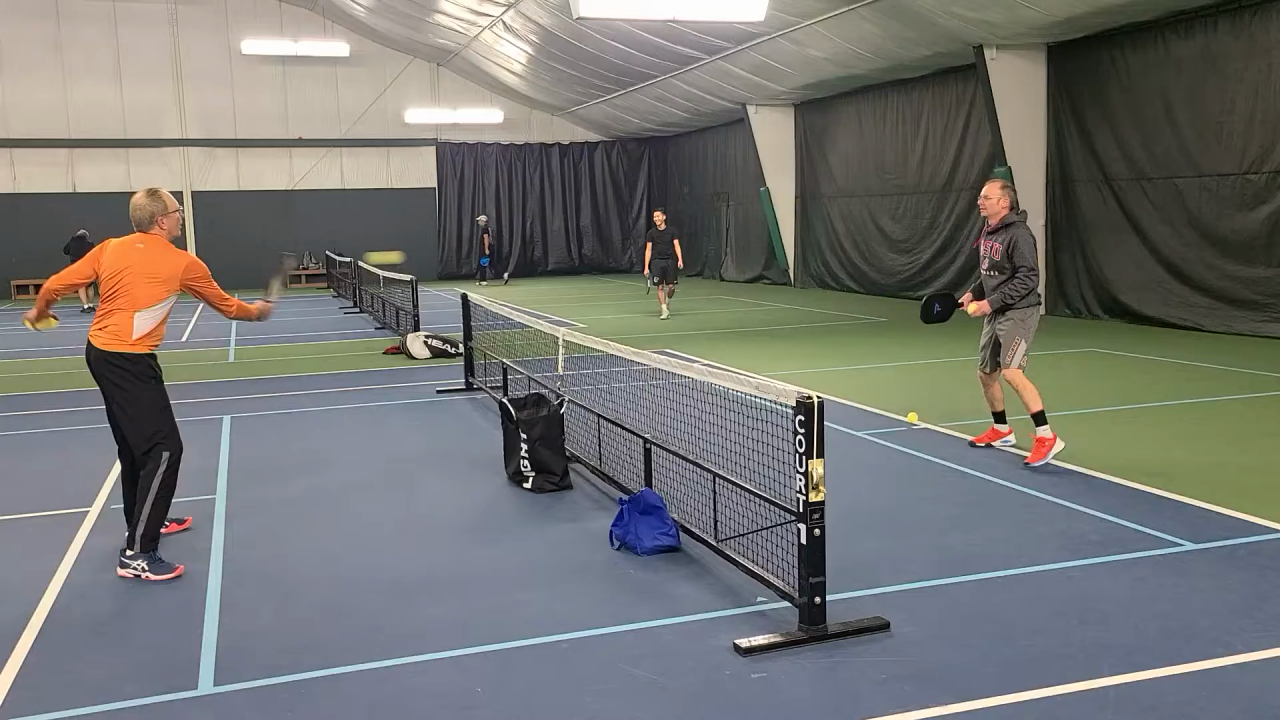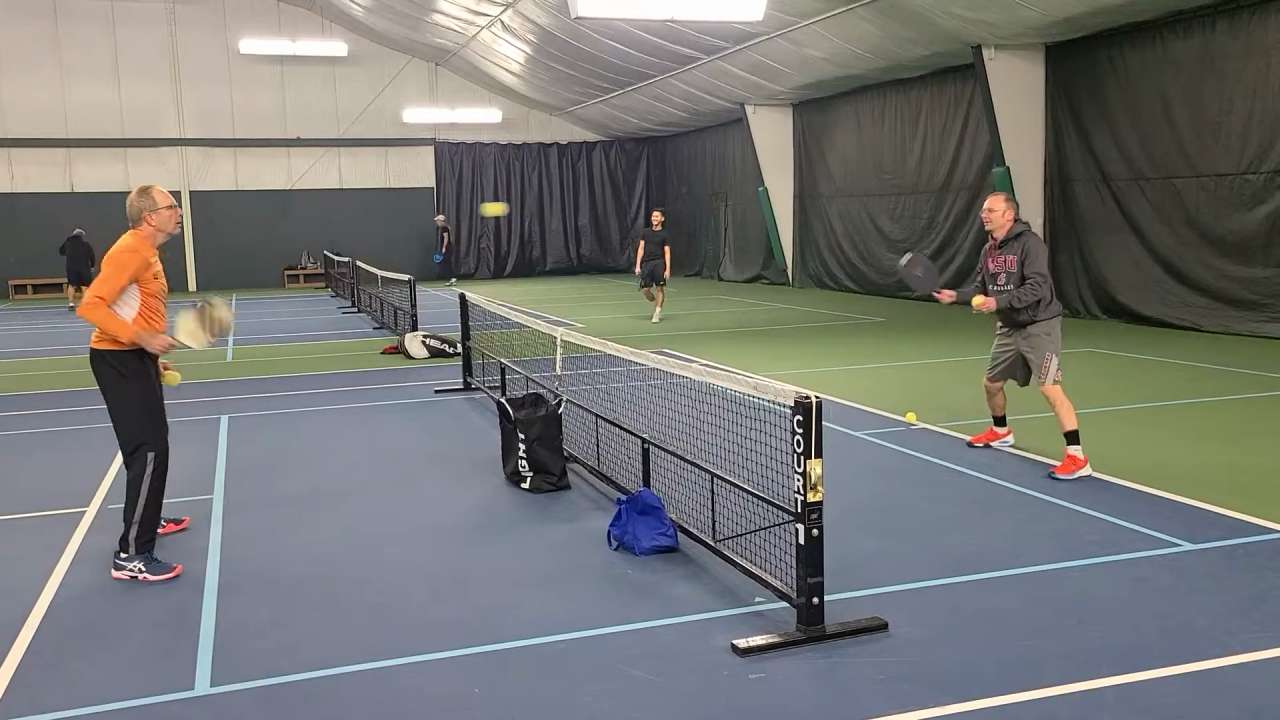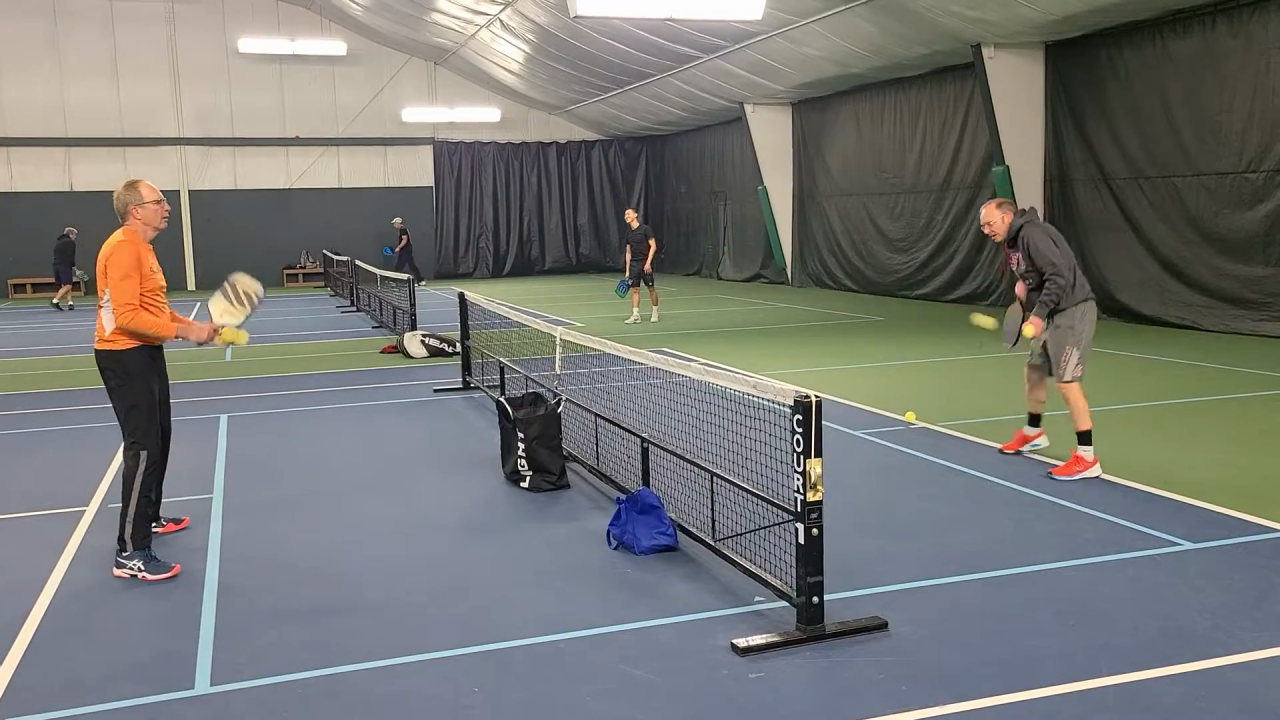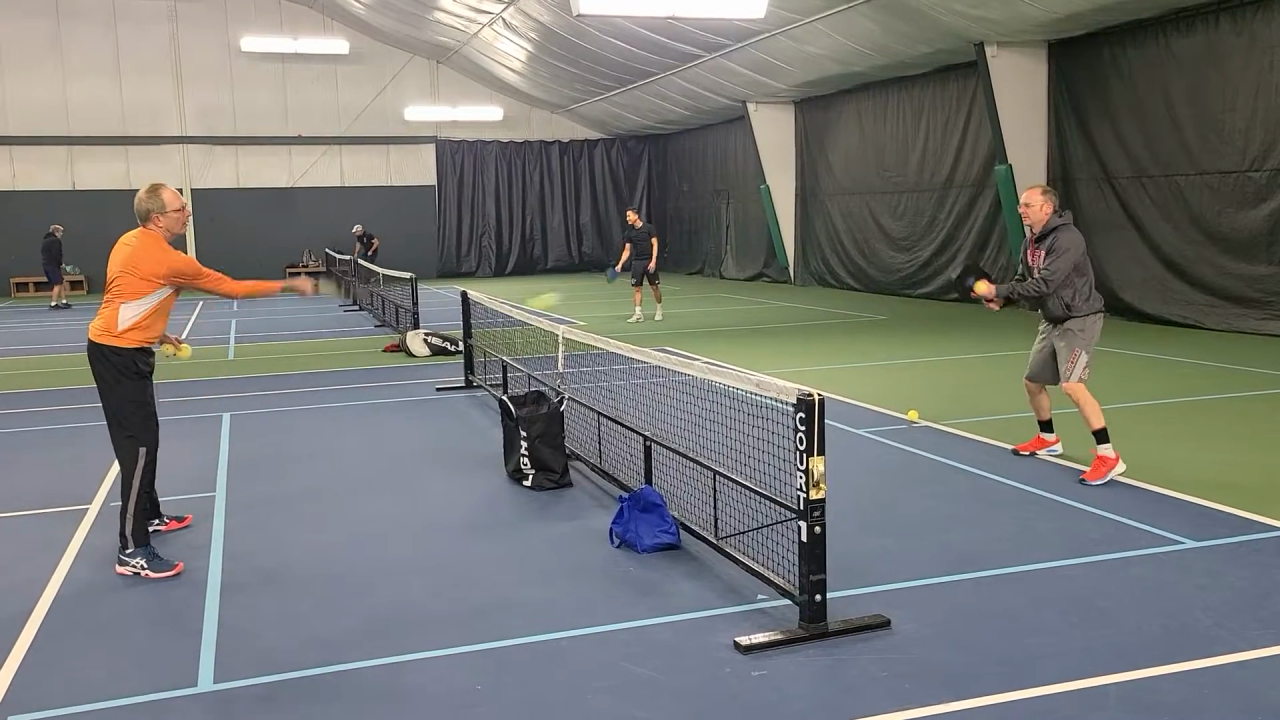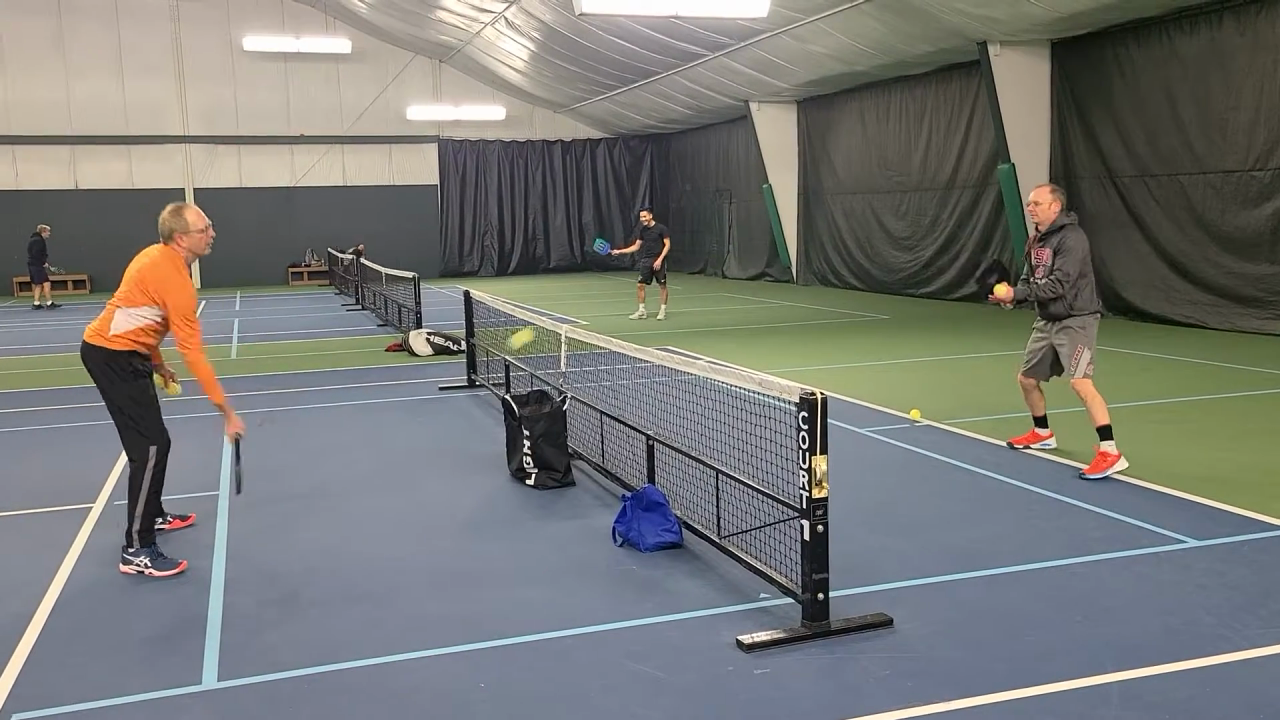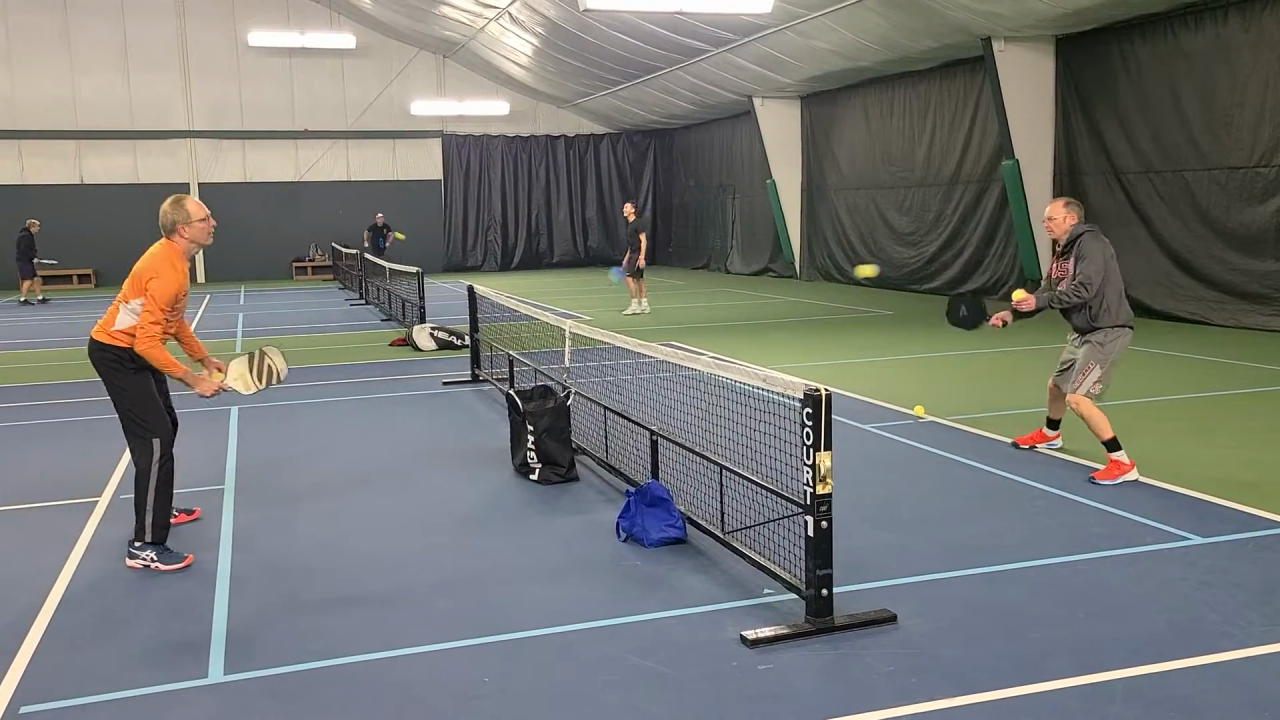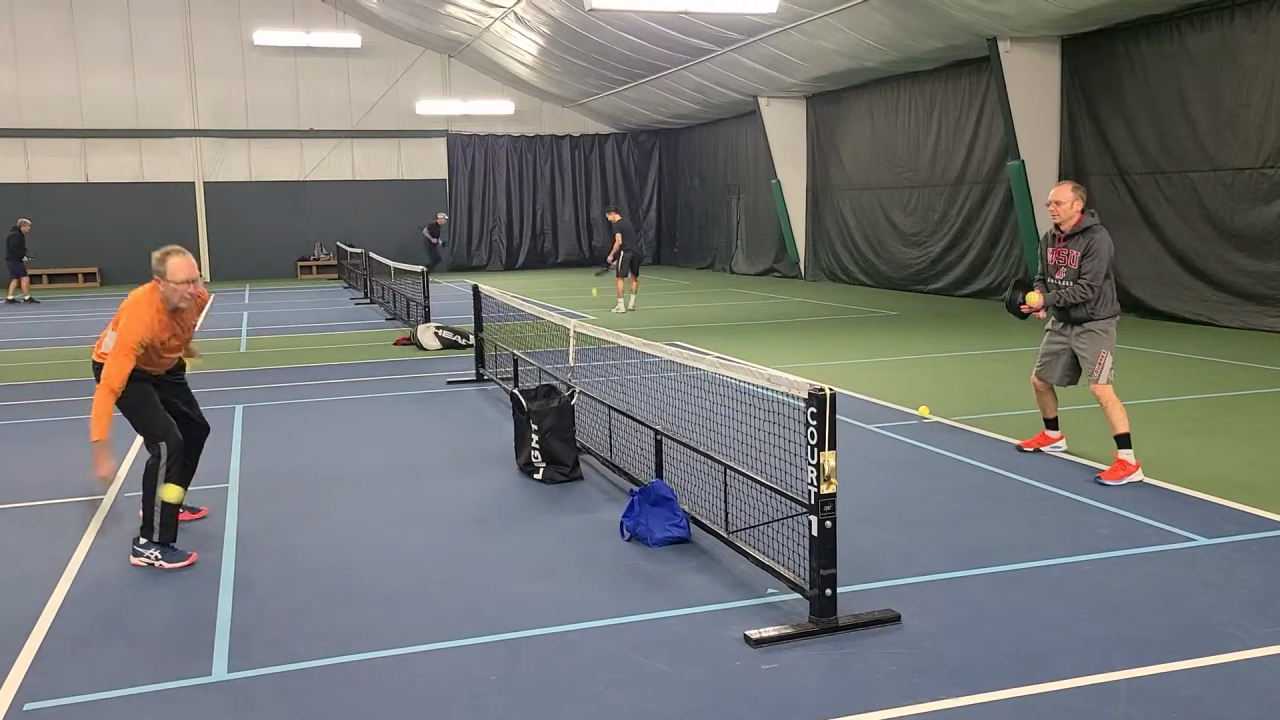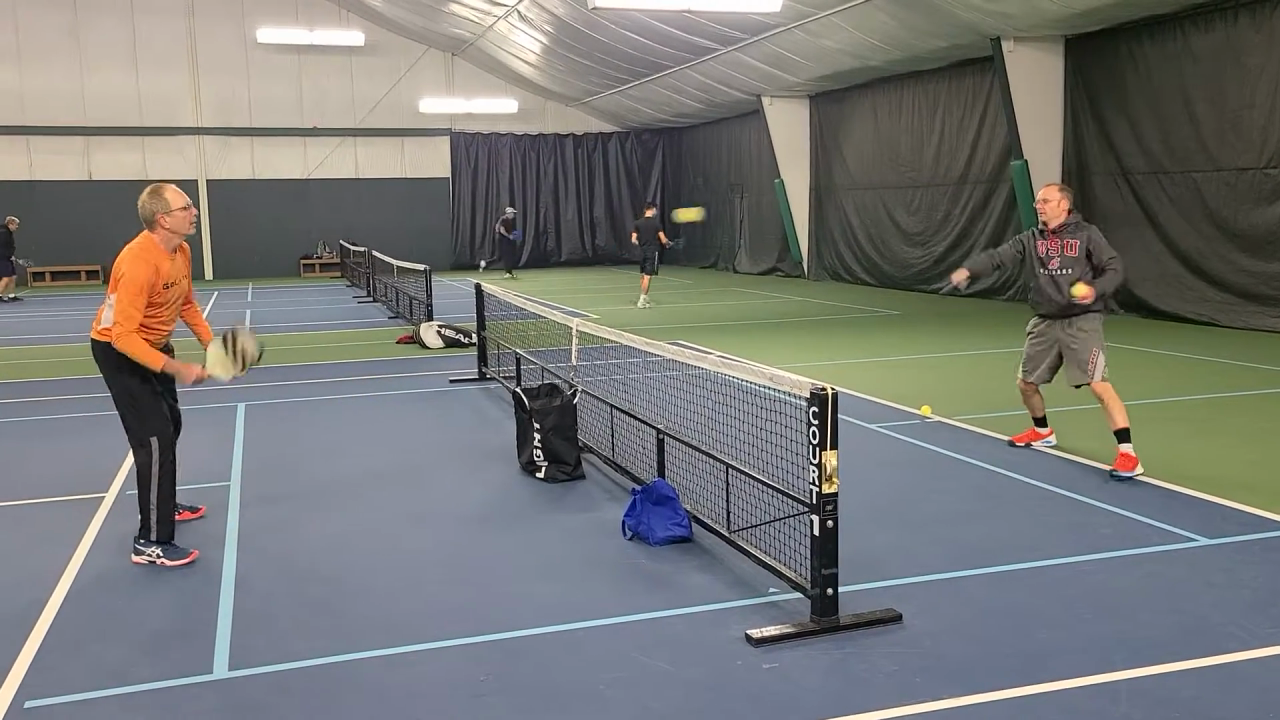
dt=0.7s
person 1, frame 1
left shoulder: (109, 249)
right shoulder: (182, 263)
left elbow: (58, 283)
right elbow: (225, 305)
left wrist: (39, 310)
right wrist: (257, 310)
left hip: (101, 353)
right hip: (130, 361)
left knee: (134, 443)
right knee: (163, 449)
left ankle: (144, 518)
right ankle: (135, 553)
person 1, frame 2
left shoulder: (143, 250)
right shoulder: (133, 252)
right elbow: (92, 306)
left wrist: (153, 357)
right wrist: (141, 339)
left hip: (134, 357)
right hip: (121, 358)
left knee: (152, 441)
right knee: (150, 449)
left ankle: (147, 519)
right ankle: (130, 555)
person 1, frame 3
left shoulder: (142, 247)
right shoulder: (125, 247)
left elbow: (156, 311)
right elbow: (128, 317)
left wrist: (199, 329)
right wrist: (186, 332)
left hip: (145, 353)
right hip: (124, 355)
left knee: (159, 438)
right knee: (143, 447)
left ankle: (149, 517)
right ankle: (130, 553)
person 1, frame 4
left shoulder: (131, 241)
right shoulder: (167, 260)
right elbow: (230, 288)
left wrist: (157, 334)
right wrist: (287, 284)
left hip: (119, 349)
right hip: (119, 355)
left knee: (144, 436)
right knee: (138, 445)
left ankle: (148, 514)
right ankle: (133, 551)
person 1, frame 5
left shoulder: (154, 256)
right shoulder: (176, 281)
right elbow: (194, 353)
left wrist: (157, 363)
right wrist: (226, 410)
left hip: (124, 356)
right hip: (108, 355)
left knee: (149, 436)
right knee: (153, 444)
left ankle: (153, 512)
right ankle: (138, 550)
person 1, frame 6
left shoulder: (172, 255)
right shoulder: (167, 271)
left elbow: (174, 318)
right elbow: (147, 344)
left wrist: (203, 357)
right wrist: (193, 380)
left hip: (132, 349)
right hip: (118, 353)
left knee: (165, 427)
right knee: (155, 441)
left ankle: (158, 508)
right ankle: (144, 545)
person 1, frame 7
left shoulder: (197, 296)
right shoulder: (140, 315)
right elbow: (109, 388)
left wrist: (186, 351)
right wrist: (100, 449)
left hip: (166, 369)
right hip: (124, 372)
left knee: (195, 430)
right knee: (165, 441)
left ankle: (166, 505)
right ankle: (149, 544)
person 1, frame 8
left shoulder: (180, 251)
right shoulder: (139, 262)
left elbow: (186, 302)
right elbow: (123, 336)
left wrist: (210, 341)
right wrist: (175, 368)
left hip: (152, 347)
right hip: (119, 350)
left knee: (169, 427)
right knee: (153, 439)
left ankle: (164, 504)
right ankle: (150, 542)
person 2, frame 1
left shoulder: (1018, 234)
right shoulder: (987, 233)
left elbow: (1027, 278)
left wrist: (991, 302)
right wrist: (973, 293)
left hip: (1019, 312)
right hip: (995, 314)
left knee: (1012, 373)
right knee: (986, 373)
left ankle: (1046, 437)
right ankle: (1001, 430)
person 2, frame 2
left shoulder: (1030, 243)
right shoulder: (988, 251)
left elbow: (1036, 287)
right elbow: (981, 290)
left wrist: (999, 301)
right wrist: (955, 295)
left hip: (1041, 325)
right hip: (1010, 328)
left knee: (1050, 388)
right knee: (991, 383)
left ankle: (1077, 457)
right ankle: (1000, 431)
person 2, frame 3
left shoulder: (1031, 235)
right shoulder: (1014, 241)
left elbow: (1060, 276)
left wrist: (1040, 314)
right wrist: (1025, 285)
left hip: (1074, 311)
right hip: (1054, 315)
left knee: (1068, 385)
right knee: (1034, 373)
left ankle: (1087, 457)
right ankle: (1032, 433)
person 2, frame 4
left shoulder: (1066, 238)
right shoulder: (1031, 241)
left elbow: (1046, 283)
right elbow: (1023, 280)
left wrist: (999, 291)
right wrist: (1000, 297)
left hip: (1079, 321)
right hip: (1052, 322)
left knee: (1072, 386)
right knee: (1033, 382)
left ankle: (1108, 456)
right ankle: (1048, 439)
person 2, frame 5
left shoulder: (1071, 237)
right shoulder: (1034, 241)
left elbow: (1059, 284)
right elbow: (1028, 280)
left wrist: (1016, 293)
right wrist: (1009, 295)
left hip: (1077, 321)
right hip: (1047, 321)
left knee: (1081, 383)
right knee: (1026, 379)
left ankle: (1110, 453)
right ankle: (1042, 433)
person 2, frame 6
left shoulder: (1090, 243)
right shoulder: (1062, 255)
left elbow: (1085, 290)
right elbow: (1049, 296)
left wrist: (1038, 300)
right wrist: (1012, 313)
left hip: (1106, 333)
right hip: (1083, 333)
left knee: (1077, 399)
right knee: (1056, 386)
left ankle: (1122, 462)
right ankle: (1050, 434)
person 2, frame 7
left shoulder: (1096, 239)
right shoulder: (1049, 239)
left elbow: (1087, 288)
right elbow: (1042, 278)
left wrist: (1047, 300)
right wrist: (1039, 301)
left hip: (1095, 325)
right hip: (1061, 323)
left knee: (1101, 389)
right knee: (1040, 380)
left ankle: (1128, 462)
right ankle: (1052, 436)
person 2, frame 8
left shoulder: (1087, 234)
right shoulder: (1030, 239)
left elbow: (1113, 268)
right elbow: (998, 257)
left wrist: (1096, 288)
right wrist: (968, 270)
left hip: (1082, 322)
right hip: (1045, 323)
left knee: (1100, 386)
right knee: (1026, 383)
left ankle: (1127, 454)
right ankle: (1042, 432)
